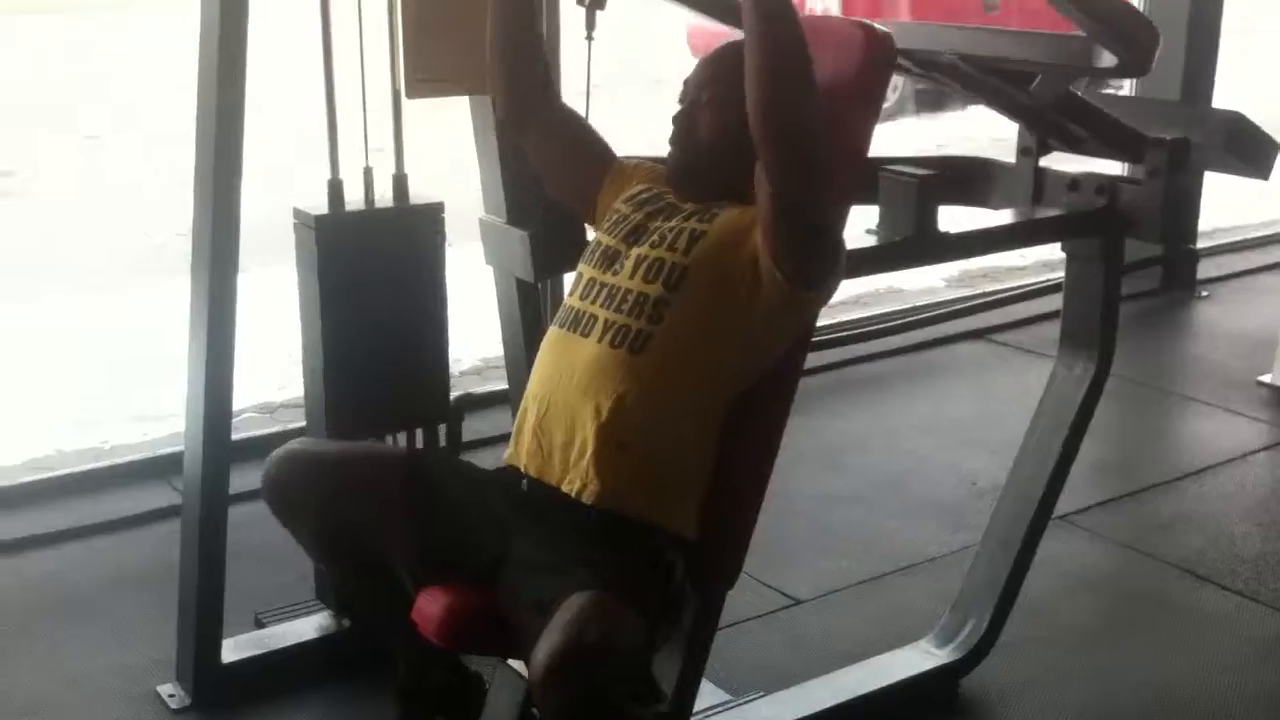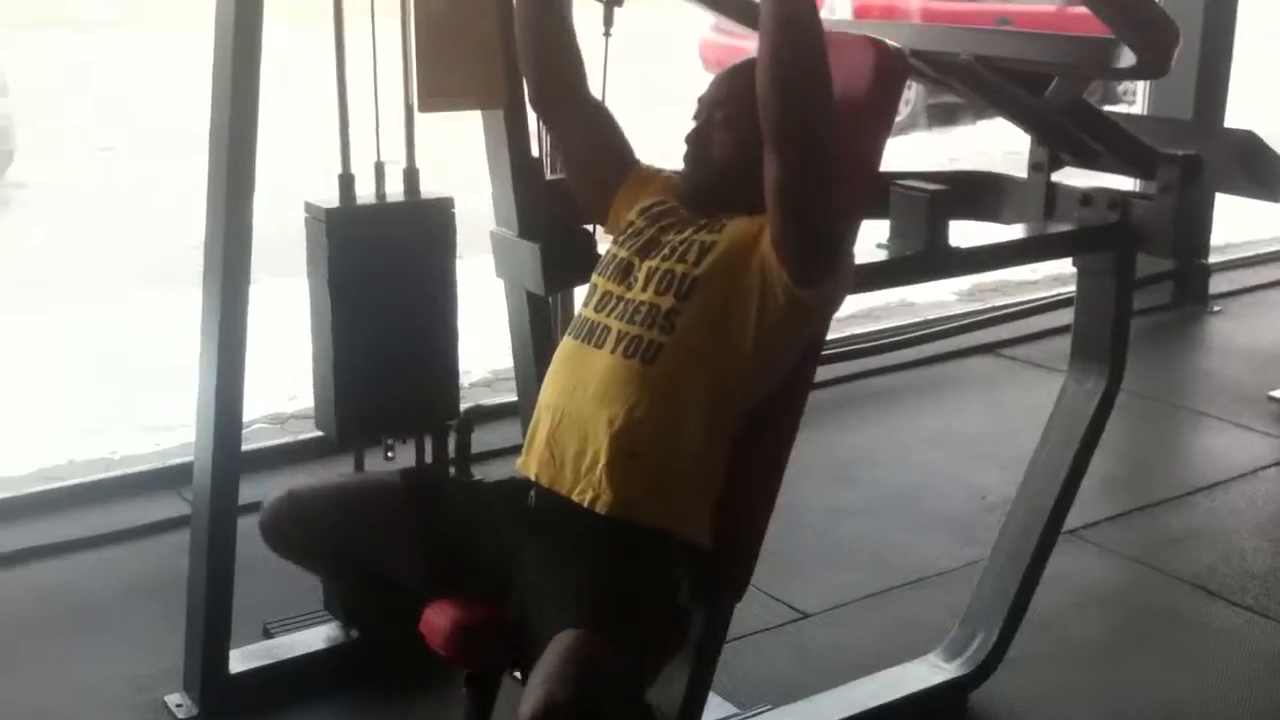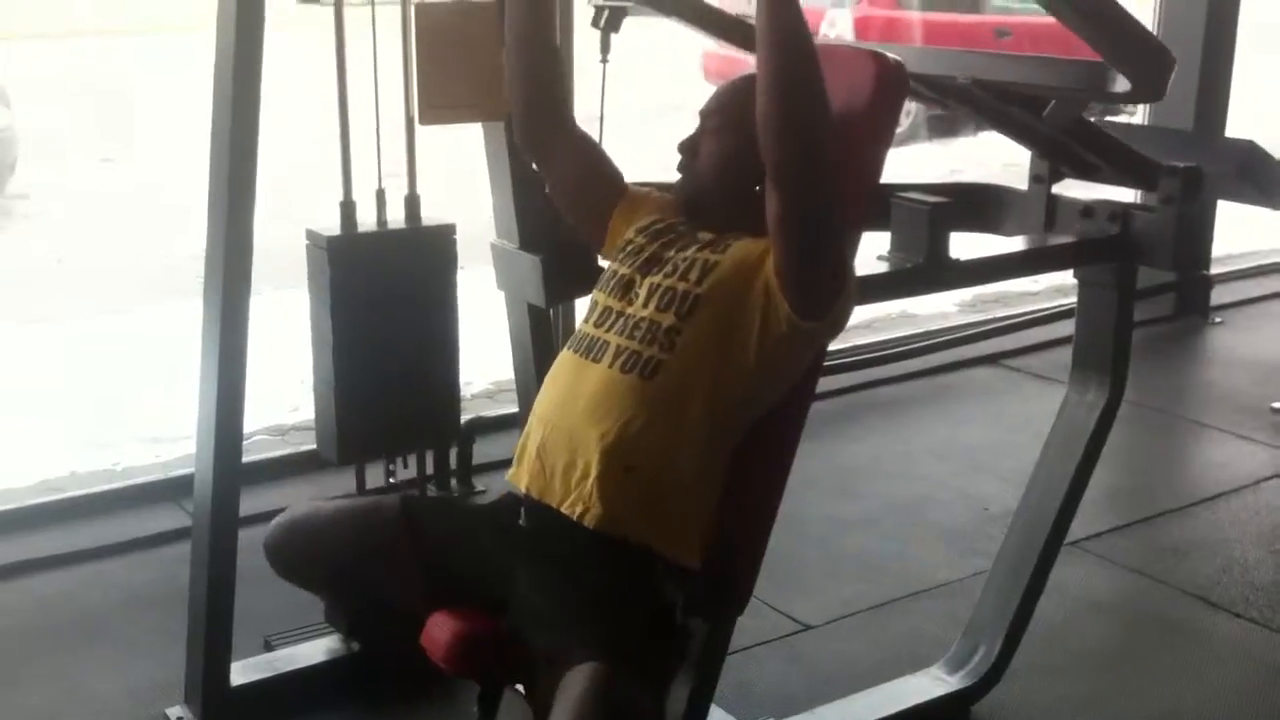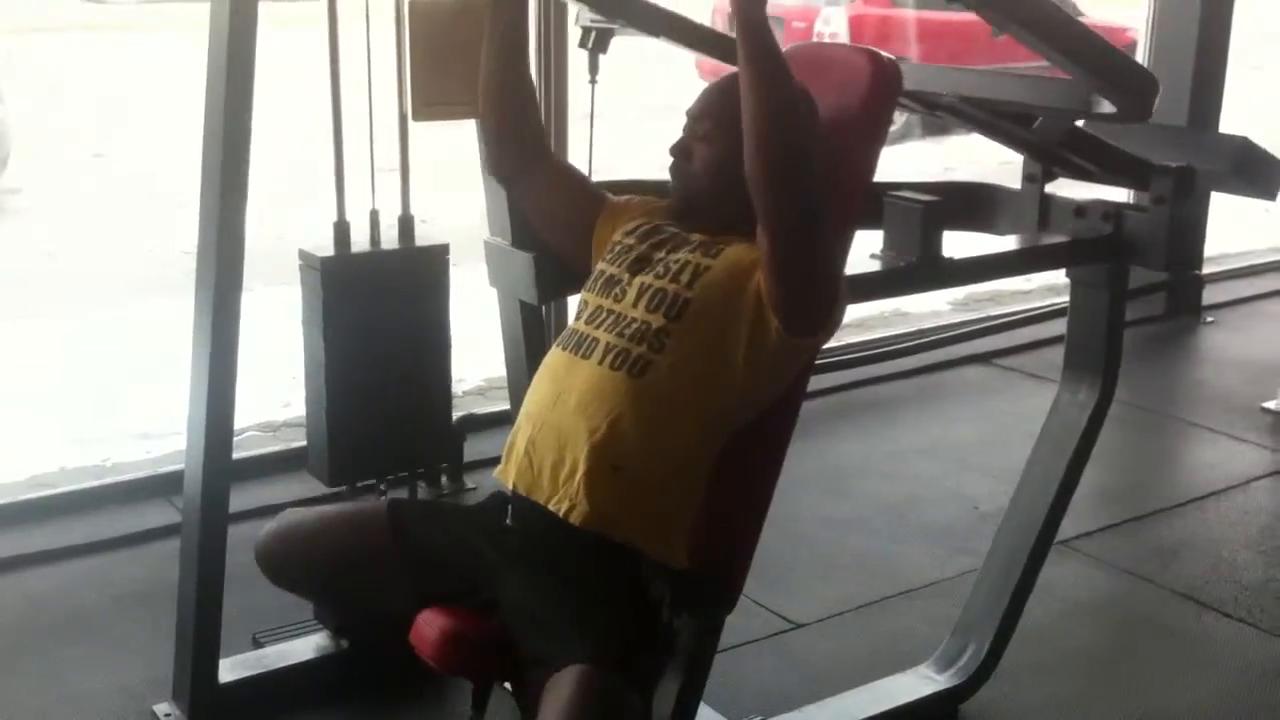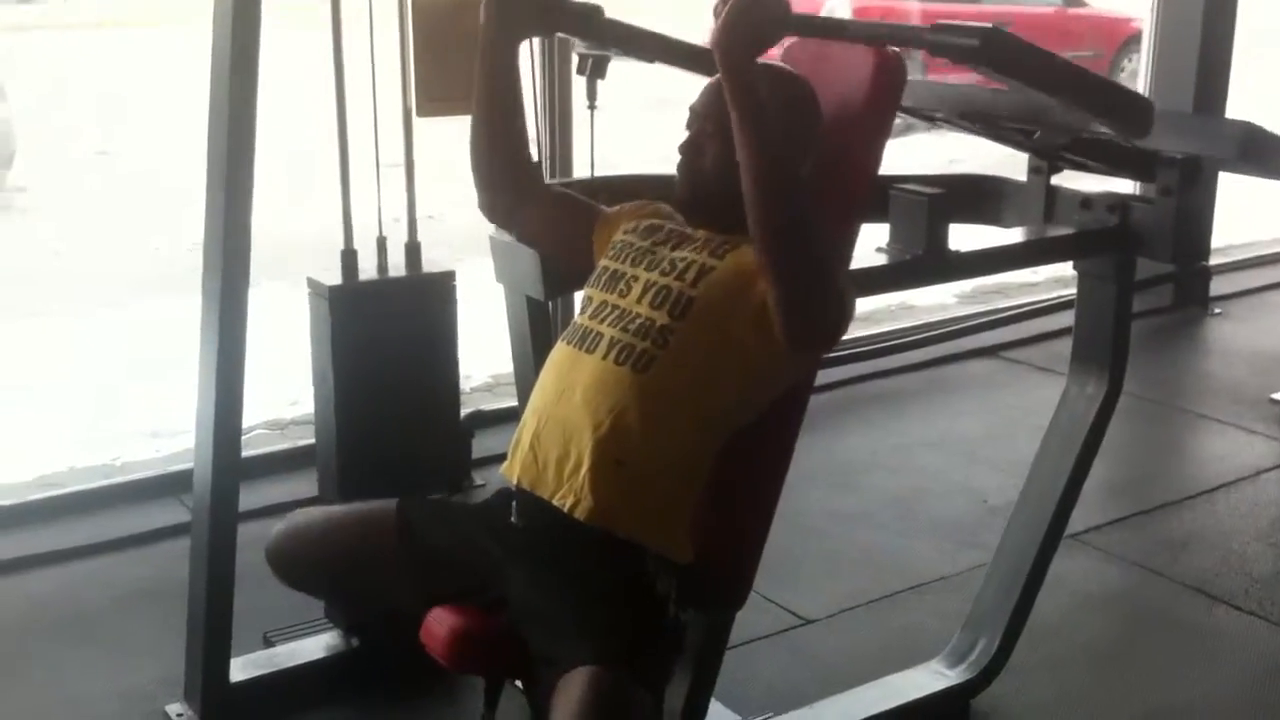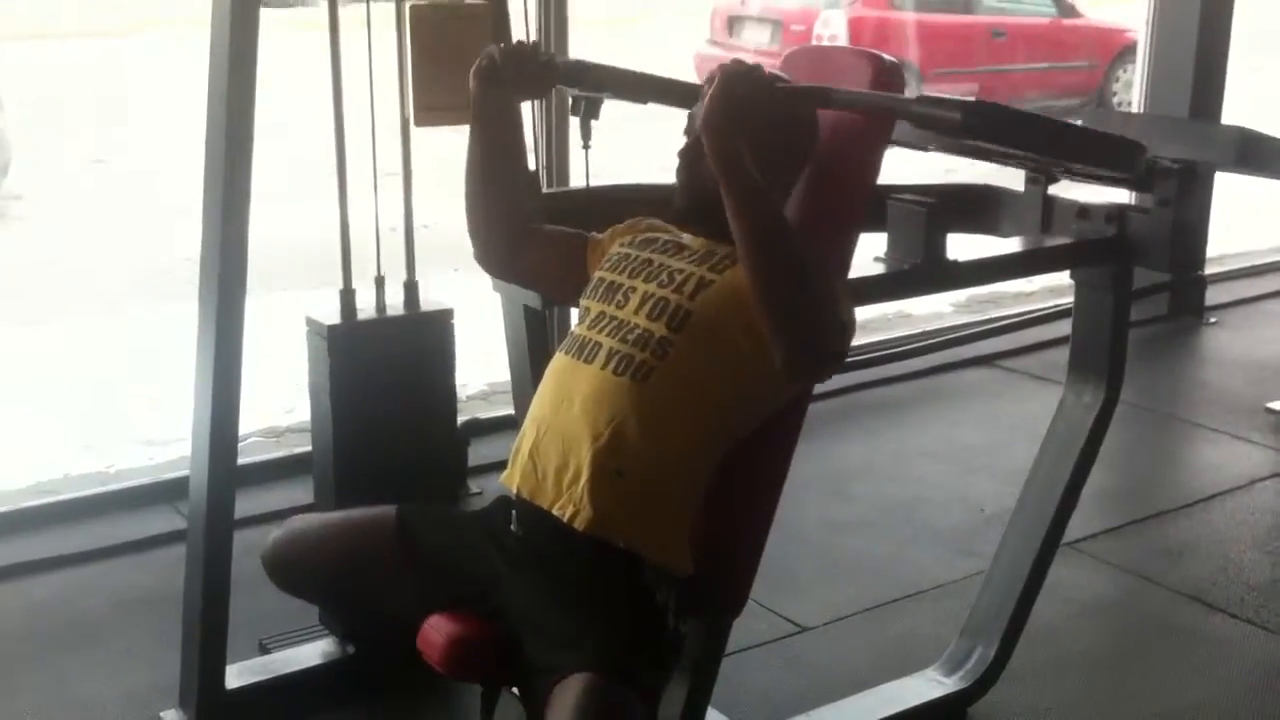
dt=0.3s
person 1, frame 1
left shoulder: (778, 246)
right shoulder: (633, 193)
left elbow: (789, 147)
right elbow: (528, 110)
left hip: (618, 538)
right hip: (511, 492)
left knee: (574, 661)
right knee: (298, 475)
person 1, frame 2
left shoulder: (788, 259)
right shoulder: (648, 203)
left elbow: (799, 136)
right elbow: (559, 97)
left hip: (629, 547)
right hip: (524, 504)
right knee: (296, 517)
person 1, frame 3
left shoulder: (787, 278)
right shoulder: (646, 223)
left elbow: (799, 164)
right elbow: (542, 129)
left hip: (623, 565)
right hip: (517, 521)
right knee: (297, 540)
person 1, frame 4
left shoulder: (777, 284)
right shoulder: (633, 229)
left elbow: (787, 201)
right elbow: (518, 159)
left hip: (610, 565)
right hip: (506, 519)
right knee: (286, 548)
person 1, frame 5
left shoulder: (776, 276)
right shoulder: (637, 228)
left elbow: (803, 303)
right elbow: (511, 197)
left wrist: (742, 76)
left hip: (618, 561)
right hip: (512, 515)
right knee: (295, 546)
person 1, frame 6
left shoulder: (774, 283)
right shoulder: (637, 241)
left elbow: (808, 353)
right elbow: (506, 247)
left wrist: (730, 156)
right wrist: (494, 105)
left hip: (619, 570)
right hip: (511, 522)
right knee: (294, 553)
